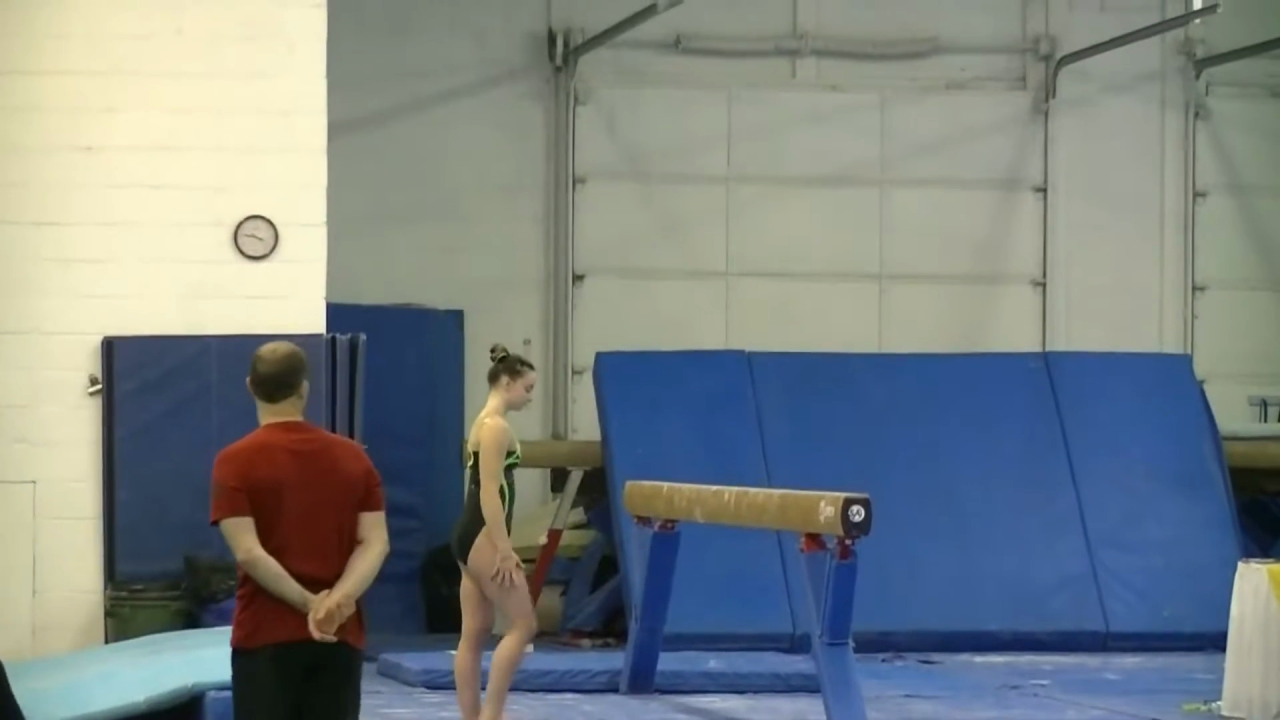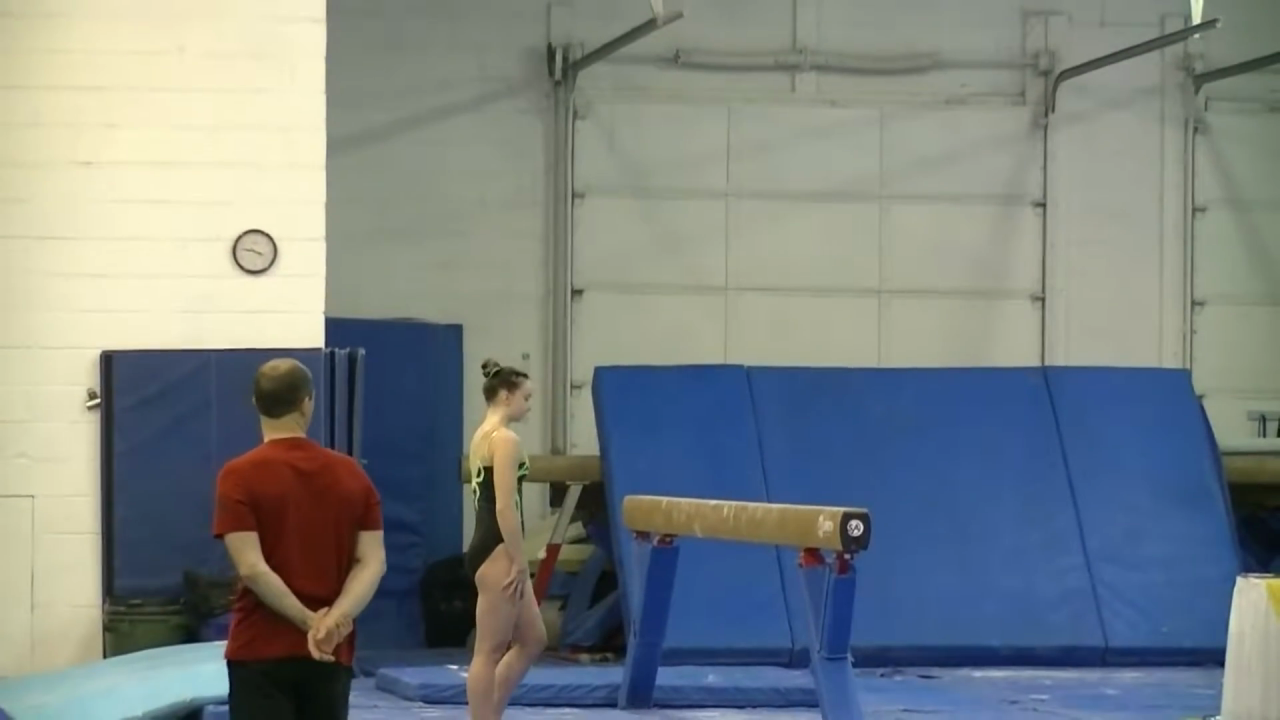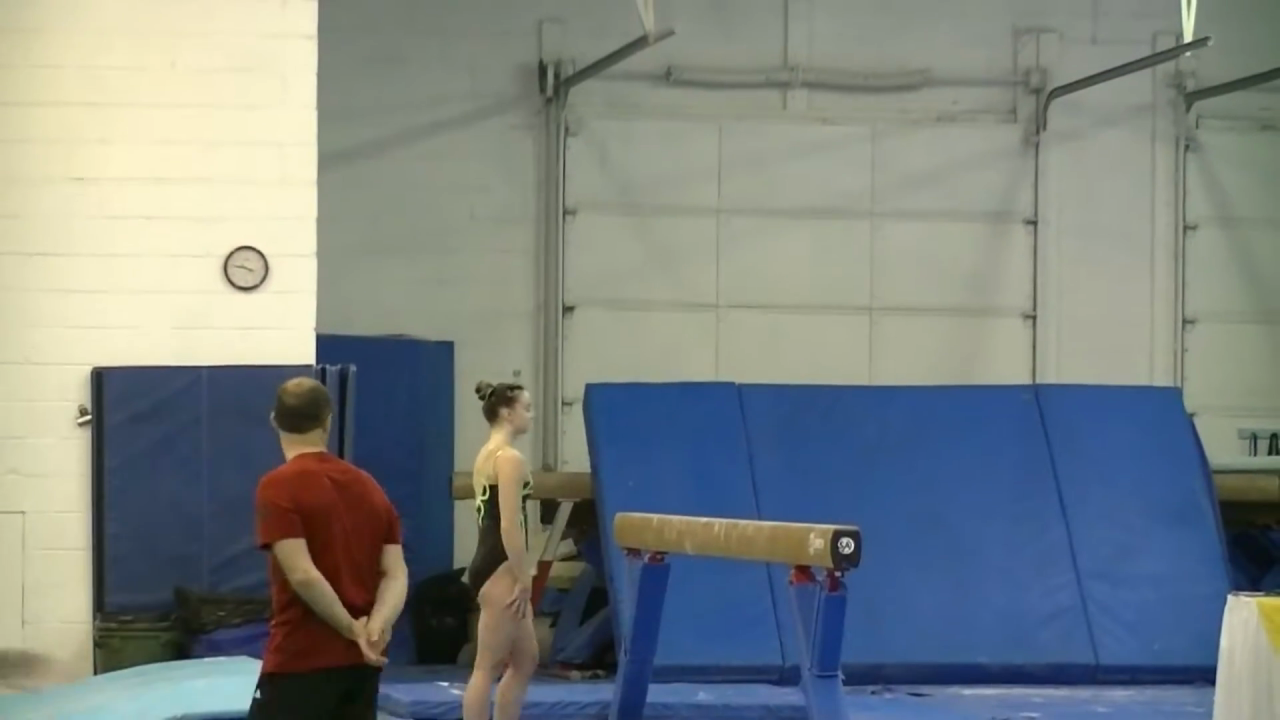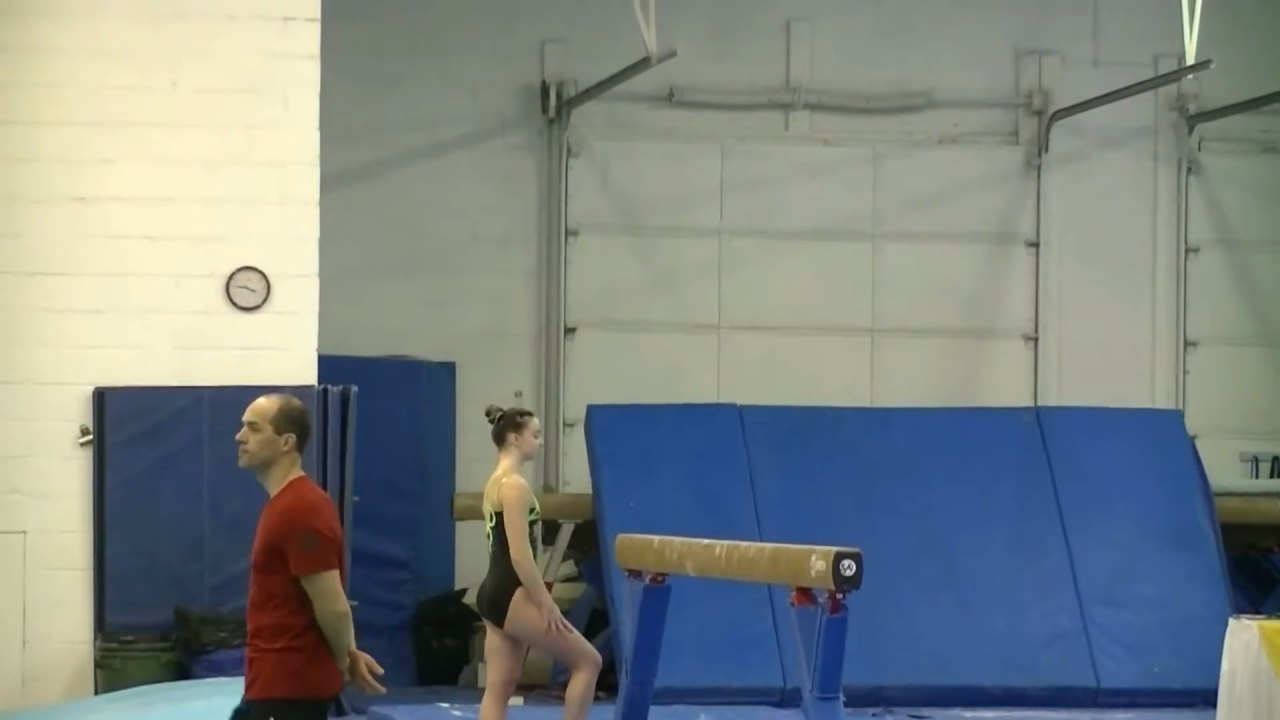
dt=0.7s
person 1, frame 1
left shoulder: (235, 461)
right shoulder: (353, 457)
left elbow: (248, 553)
right elbow: (375, 543)
left wrist: (309, 603)
right wrist: (340, 599)
left hip: (266, 638)
right hip: (340, 636)
person 1, frame 2
left shoulder: (239, 476)
right shoulder: (352, 474)
left elbow: (251, 568)
right elbow: (372, 562)
left wrist: (309, 622)
right wrist: (336, 619)
left hip: (261, 652)
right hip: (333, 652)
person 1, frame 3
left shoulder: (278, 486)
right shoulder: (368, 485)
left elbow: (302, 575)
right elbow: (395, 573)
left wrist: (351, 629)
right wrist: (375, 626)
left hip: (300, 661)
right hip: (358, 662)
person 1, frame 4
left shoulder: (299, 510)
right shoulder: (289, 504)
left elbow: (334, 607)
right elbow: (332, 599)
left wrist: (344, 661)
right wrist: (348, 654)
left hip: (290, 684)
right hip: (279, 679)
person 2, frame 1
left shoulder: (486, 423)
right shoulder: (496, 426)
right elbow: (489, 493)
right wrist: (505, 550)
left hip: (472, 535)
right hip: (483, 536)
left knee: (475, 634)
right knee: (523, 624)
person 2, frame 2
left shoulder: (482, 436)
right shoulder: (505, 439)
right elbow: (505, 507)
right wrist: (520, 562)
left hip: (489, 548)
right hip: (497, 552)
left knee: (533, 639)
right knee: (490, 650)
person 2, frame 3
left shoulder: (487, 455)
right shoulder: (510, 458)
right elbow: (510, 526)
right wrist: (524, 580)
left hip: (488, 564)
right hip: (500, 569)
left knee: (525, 659)
right knee: (487, 667)
person 2, frame 4
left shoulder: (497, 481)
right shoulder: (515, 485)
right elbow: (520, 555)
right wrist: (548, 605)
left hip: (495, 592)
right hip: (511, 595)
left knee: (499, 688)
right knee: (588, 661)
